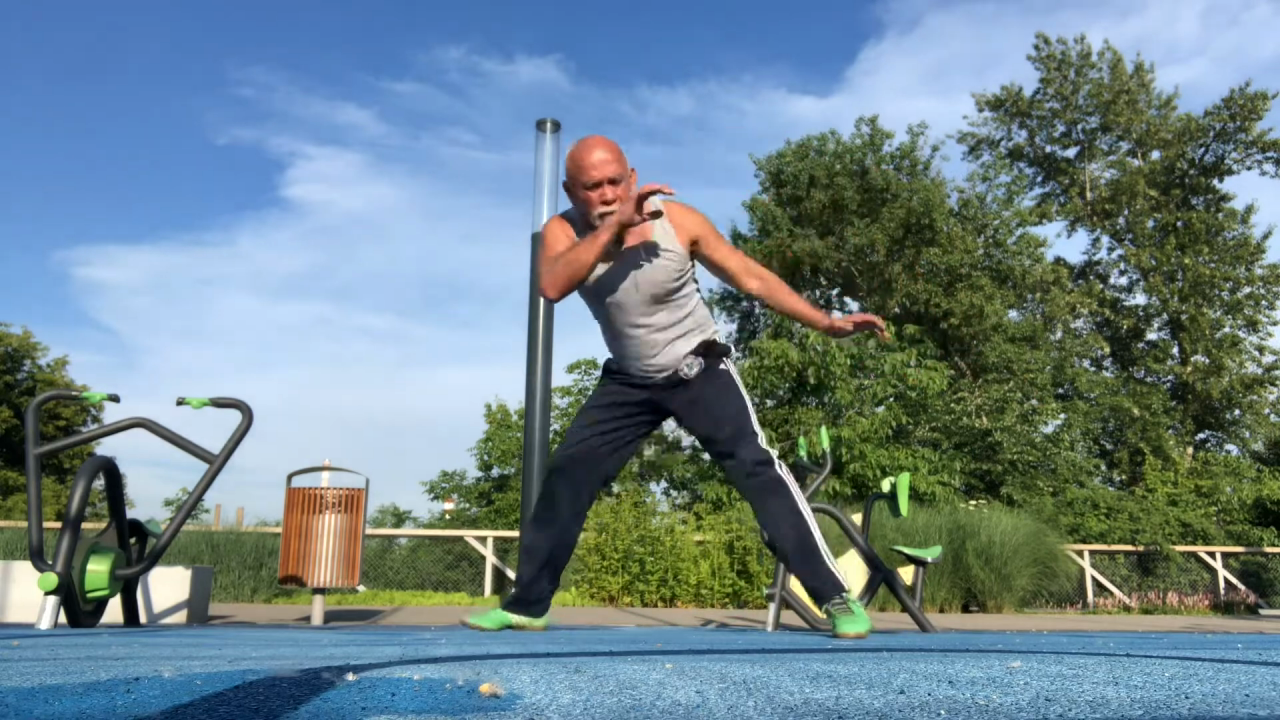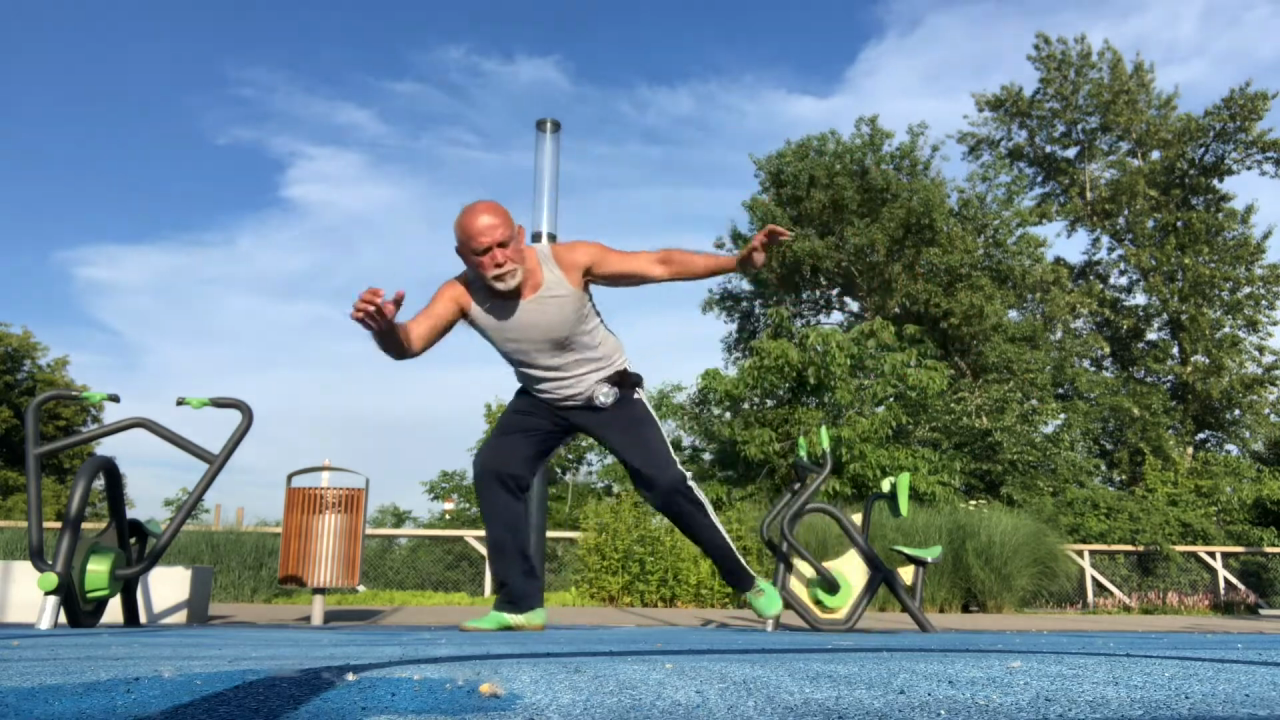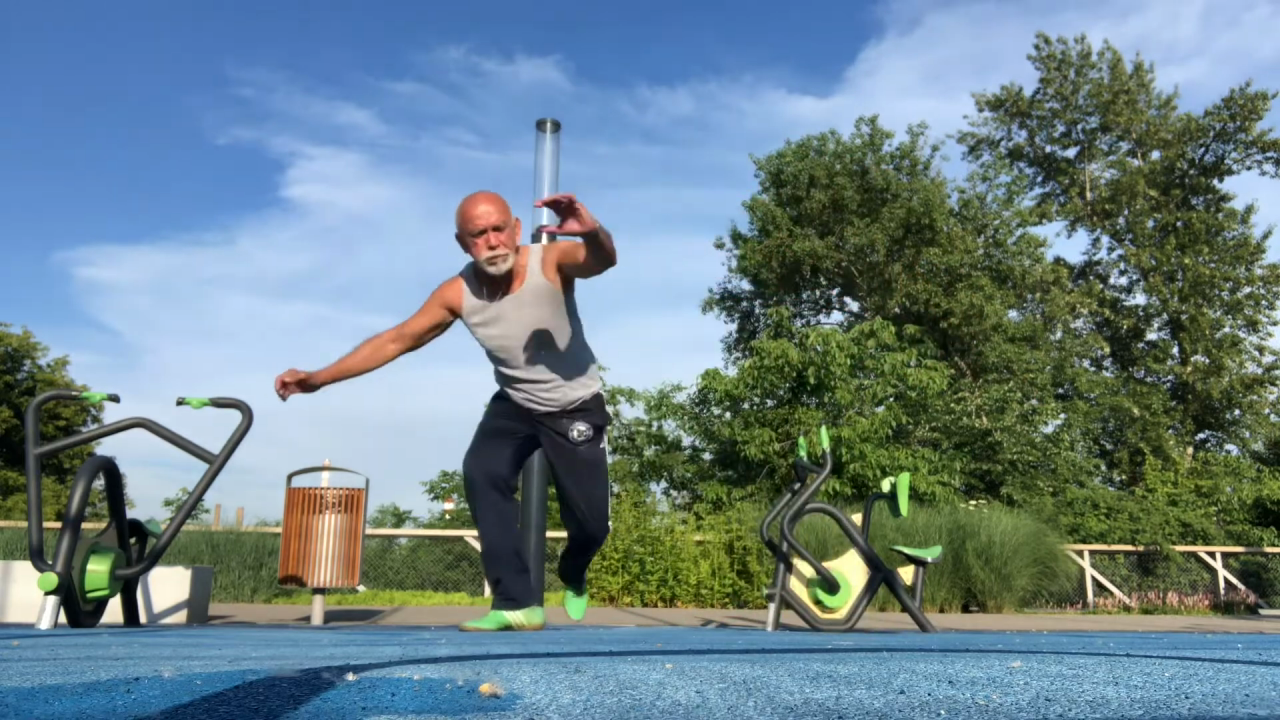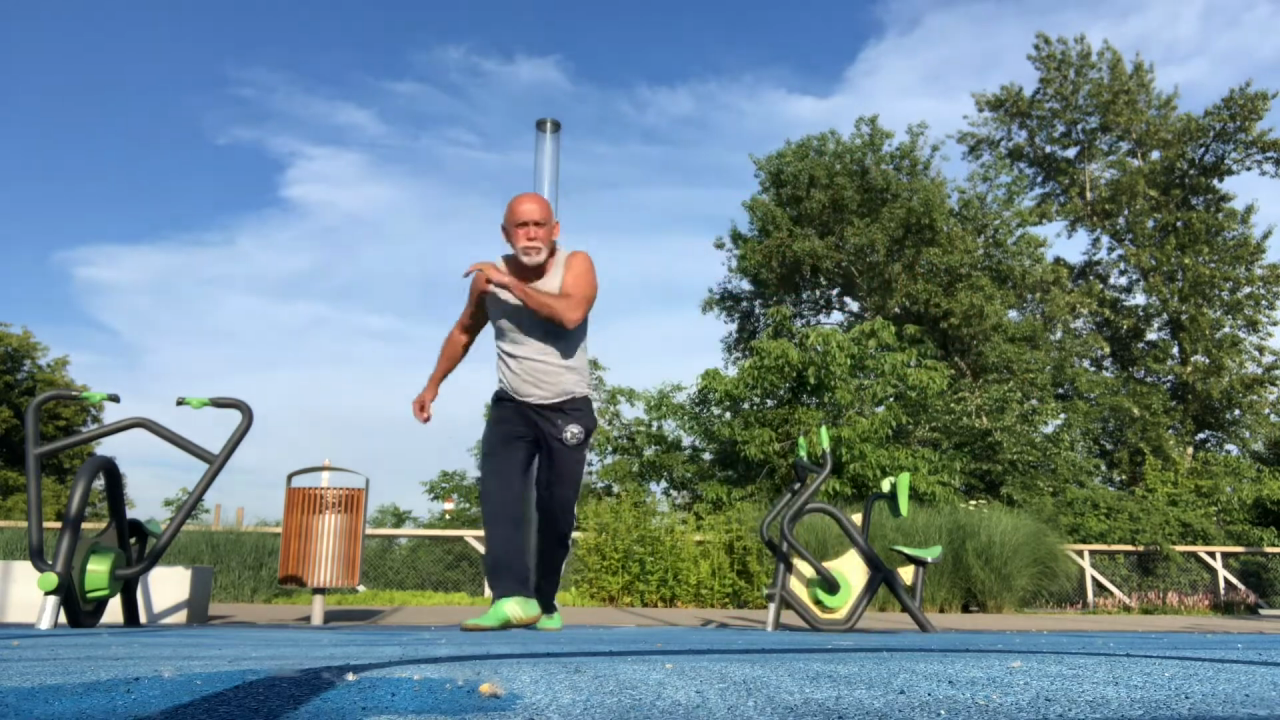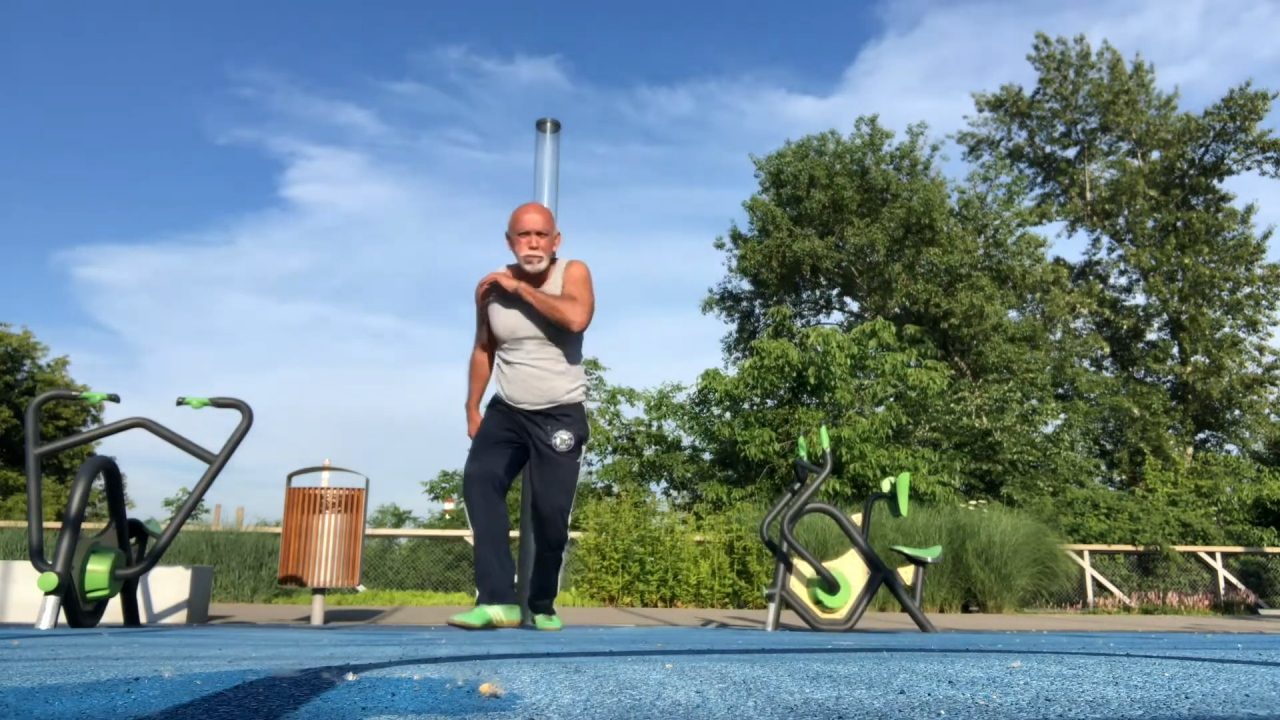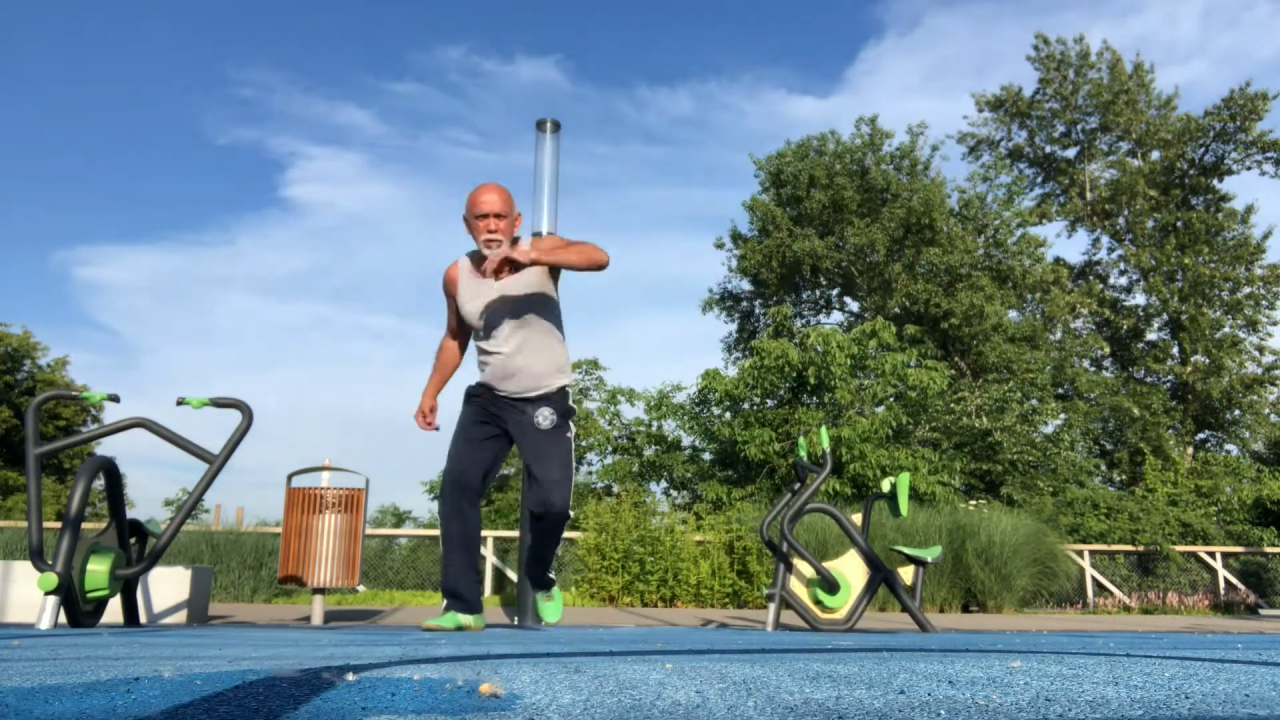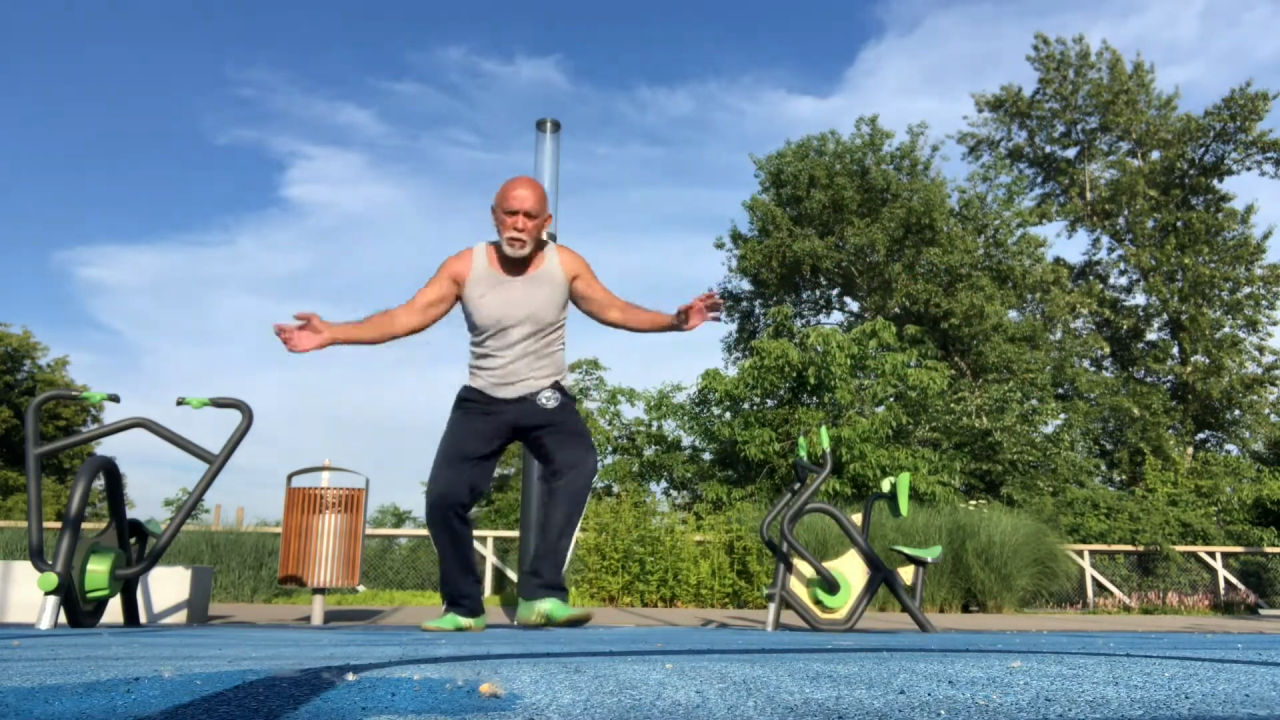
dt=0.3s
person 1, frame 1
left shoulder: (679, 219)
right shoulder: (564, 230)
left elbow: (751, 275)
right elbow: (552, 286)
left wrist: (830, 323)
right wrist: (613, 226)
left hip: (697, 366)
right hip: (629, 380)
left knee: (750, 461)
right knee: (567, 472)
left ankle: (832, 594)
right ankle: (527, 603)
person 1, frame 2
left shoulder: (569, 260)
right shoulder: (461, 294)
left elbow: (661, 264)
right elbow: (408, 343)
left wrist: (743, 258)
right wrist: (382, 328)
left hip: (607, 389)
right hip: (540, 399)
left knee: (665, 481)
right knee: (493, 472)
left ankle: (743, 581)
right ankle: (519, 604)
person 1, frame 3
left shoulder: (550, 261)
right shoulder: (457, 292)
left elbow: (601, 259)
right elbow: (395, 340)
left wrist: (591, 232)
right wrist: (317, 379)
left hip: (576, 408)
right hip: (515, 406)
left knee: (591, 523)
right knee: (484, 476)
left ankle: (572, 577)
right ankle: (517, 602)
person 1, frame 4
left shoulder: (576, 264)
right shoulder: (486, 277)
left elbow: (571, 316)
right elbow: (463, 332)
left wrist: (510, 284)
right wrist: (431, 386)
left hip: (566, 409)
right hip: (512, 405)
left knee: (558, 515)
right knee: (498, 482)
left ankle: (543, 600)
right ankle: (513, 599)
person 1, frame 5
left shoulder: (573, 272)
right shoulder: (489, 288)
left elbow: (576, 320)
left wrist: (519, 288)
right wrist: (472, 406)
left hip: (561, 416)
right hip: (506, 412)
left knee: (552, 519)
right knee: (480, 480)
left ankle: (541, 605)
right ankle: (498, 601)
person 1, frame 6
left shoulder: (541, 253)
right shoulder: (457, 275)
left elbow: (598, 257)
left wrist: (523, 256)
right wrist: (431, 393)
left hip: (545, 400)
right hip: (488, 400)
left knee: (551, 503)
right knee: (458, 486)
left ankle: (540, 581)
right ankle: (463, 605)
person 1, frame 7
left shoulder: (566, 264)
right shoulder: (464, 265)
left elbow: (615, 312)
right elbow: (407, 317)
left wrist: (676, 321)
right wrist: (333, 334)
left hip: (544, 398)
right hip: (481, 402)
left knee: (577, 463)
right knee: (444, 497)
left ankle: (541, 596)
right ankle: (464, 607)
